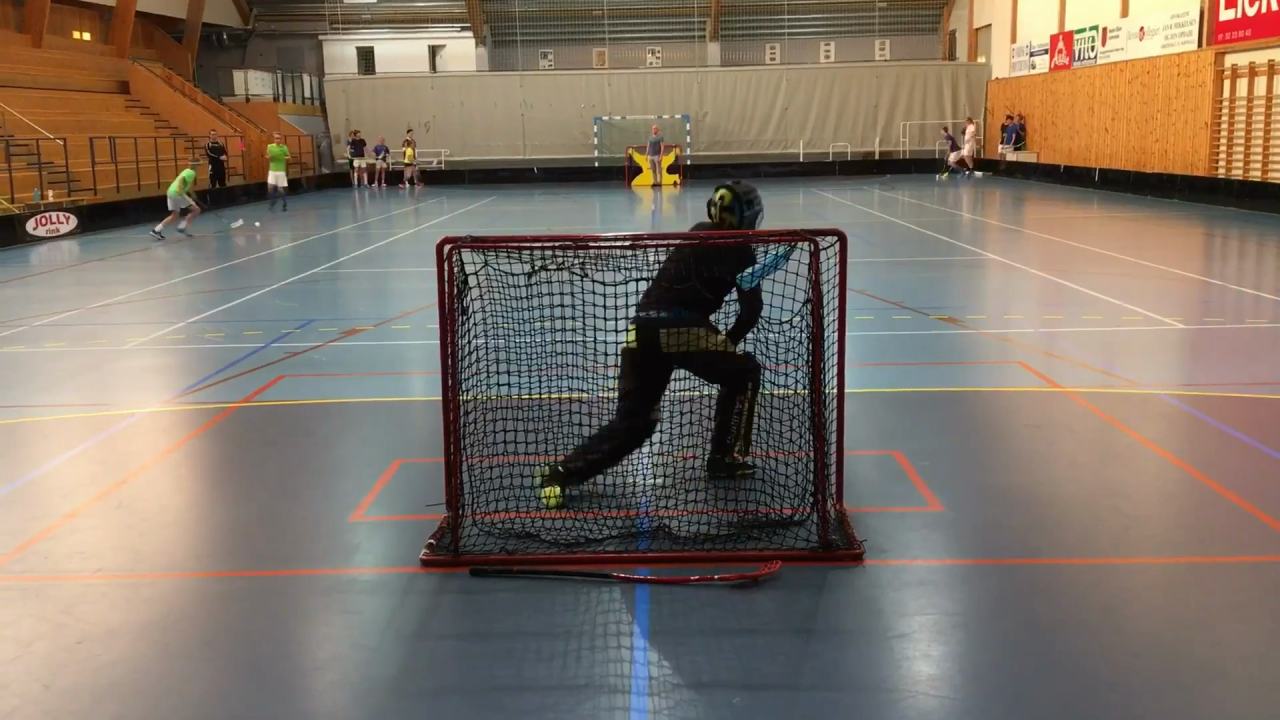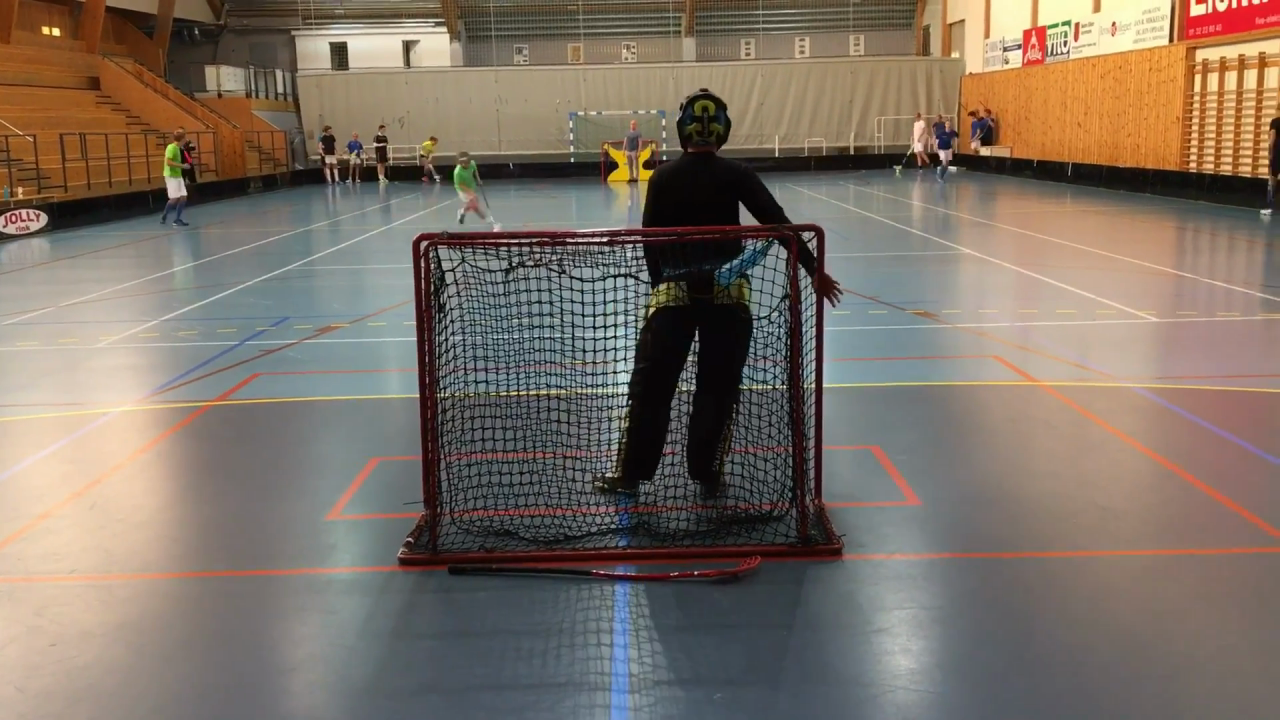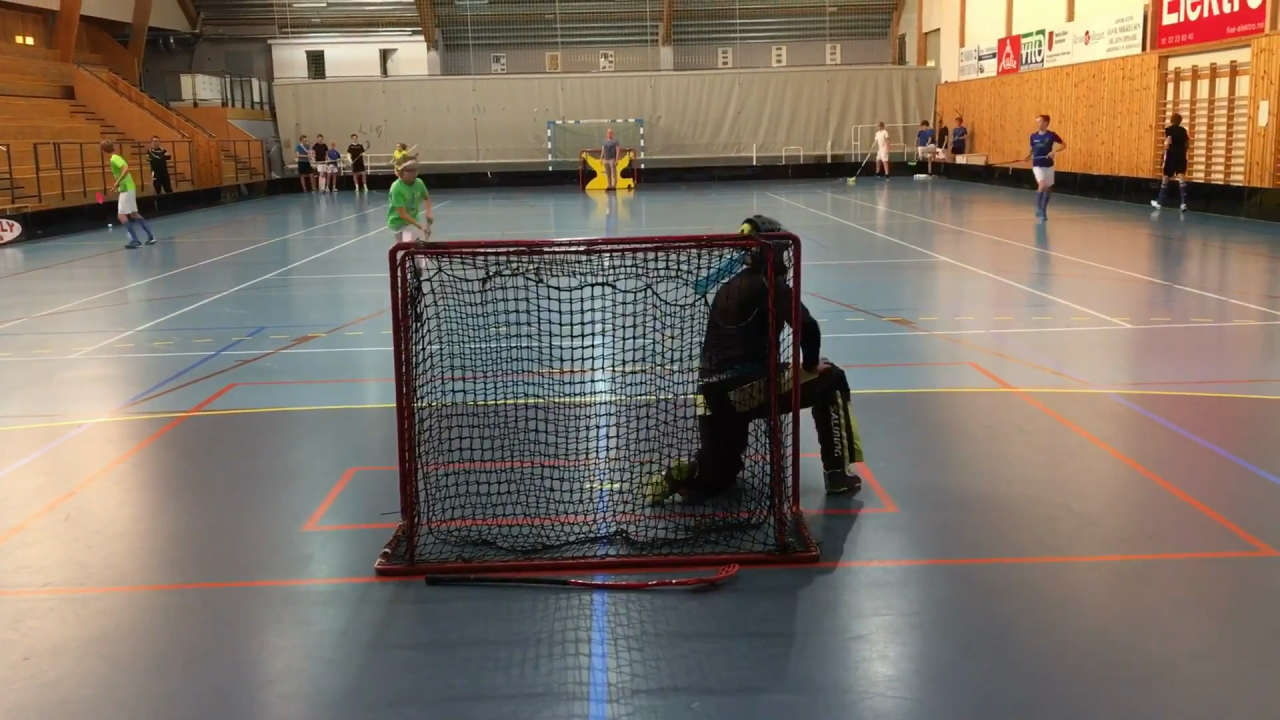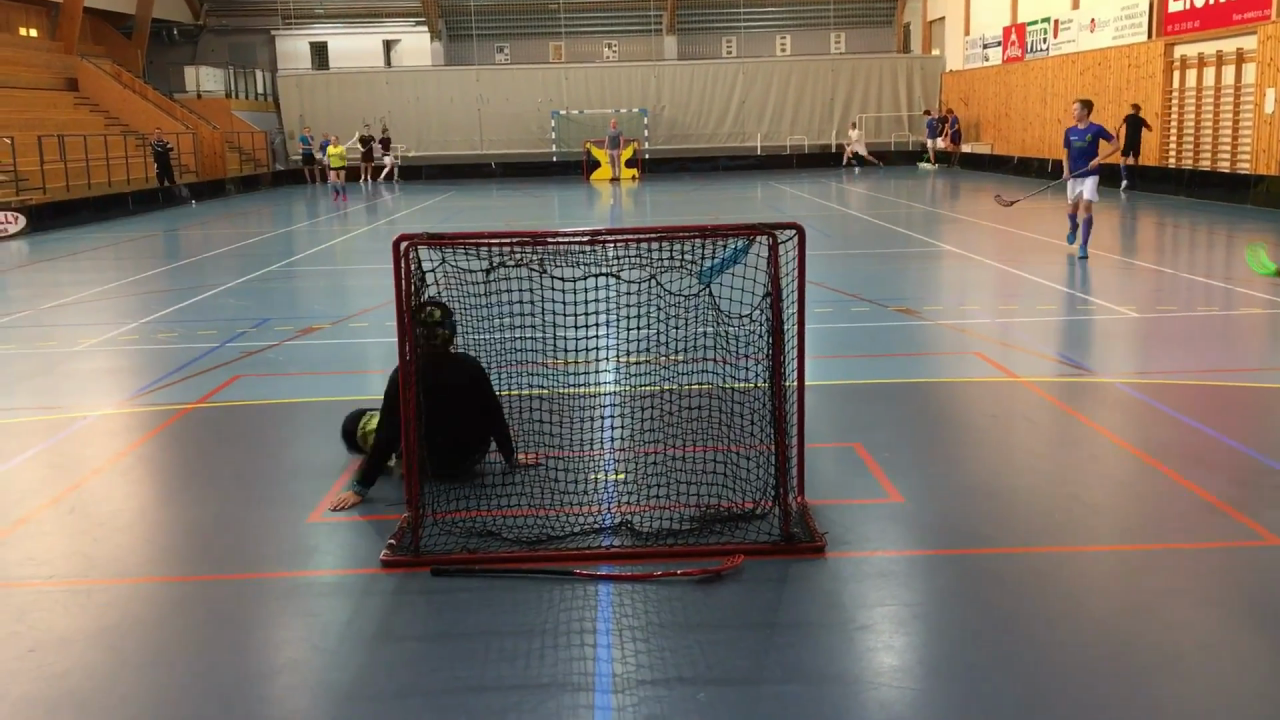
dt=1s
person 1, frame 1
left shoulder: (697, 234)
right shoulder: (740, 250)
right elbow: (751, 307)
right wrist: (729, 345)
left hip: (642, 333)
right hip: (684, 331)
left knee: (630, 423)
right knee: (743, 374)
left ankle: (564, 471)
right ankle: (725, 460)
person 1, frame 2
left shoulder: (664, 177)
right shoulder: (736, 174)
left elbow: (649, 240)
right elbow: (775, 221)
left wrist: (659, 285)
right wrist: (814, 271)
left hip: (674, 291)
right hip: (727, 292)
left knee: (651, 385)
right knee: (718, 387)
left ankle: (631, 473)
right ankle: (706, 473)
person 1, frame 3
left shoulder: (725, 288)
right shoulder: (767, 283)
right elbow: (807, 327)
right wrist: (810, 364)
left hip: (713, 394)
right hip: (752, 385)
left knee: (716, 472)
right knee: (830, 381)
left ankle: (686, 475)
right ankle: (837, 473)
person 1, frame 4
right shoulder: (469, 365)
left elbow: (388, 437)
right elbow: (494, 416)
left wrist: (359, 489)
right wrist: (510, 456)
left hip: (435, 466)
right hip: (472, 459)
left knee: (354, 423)
